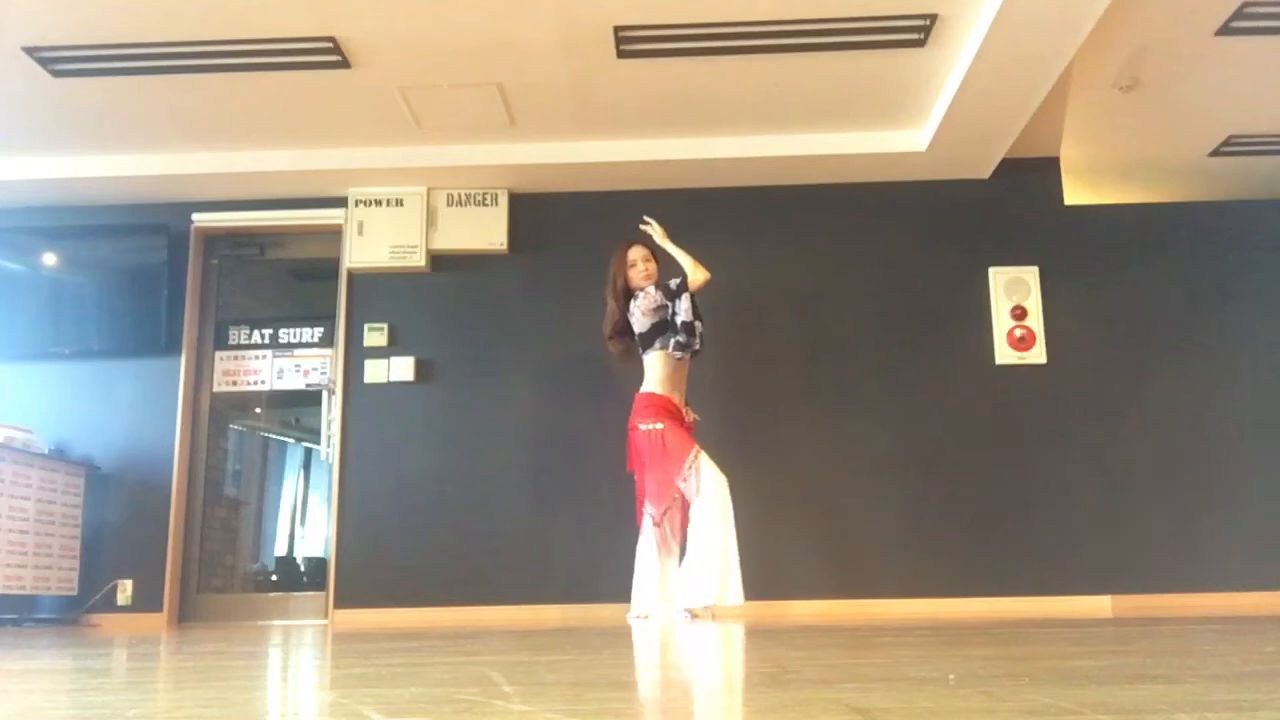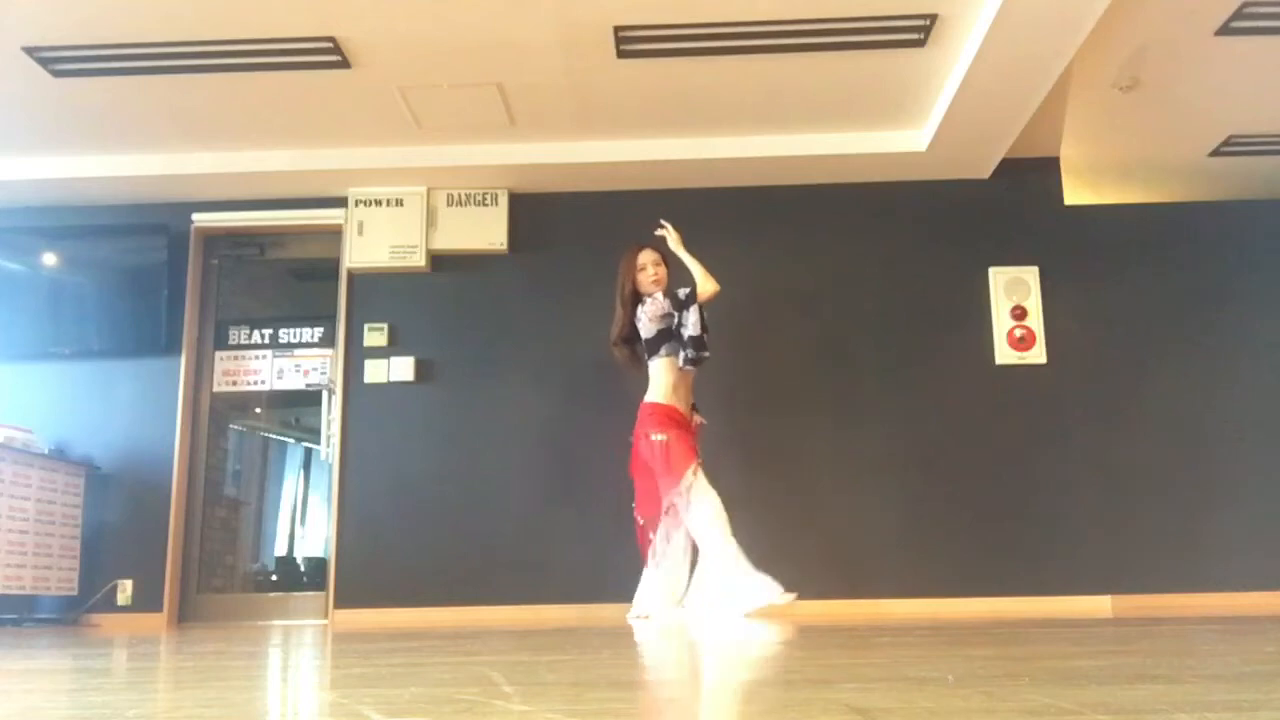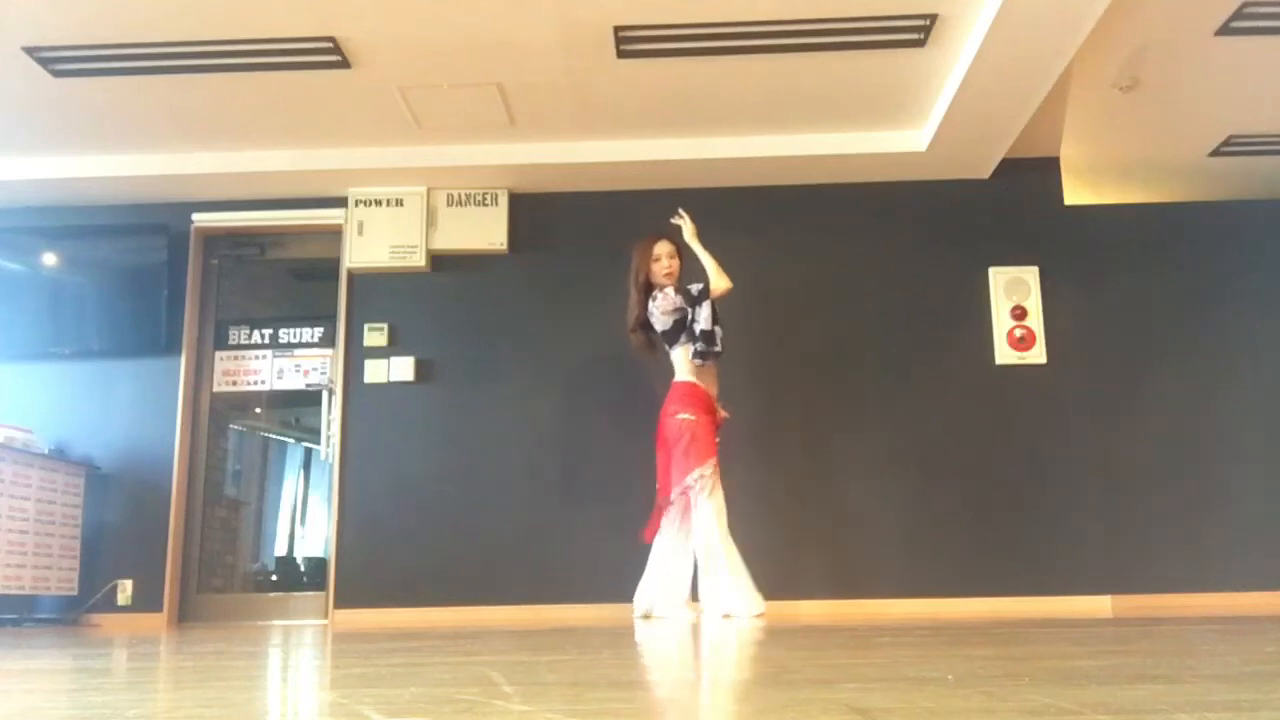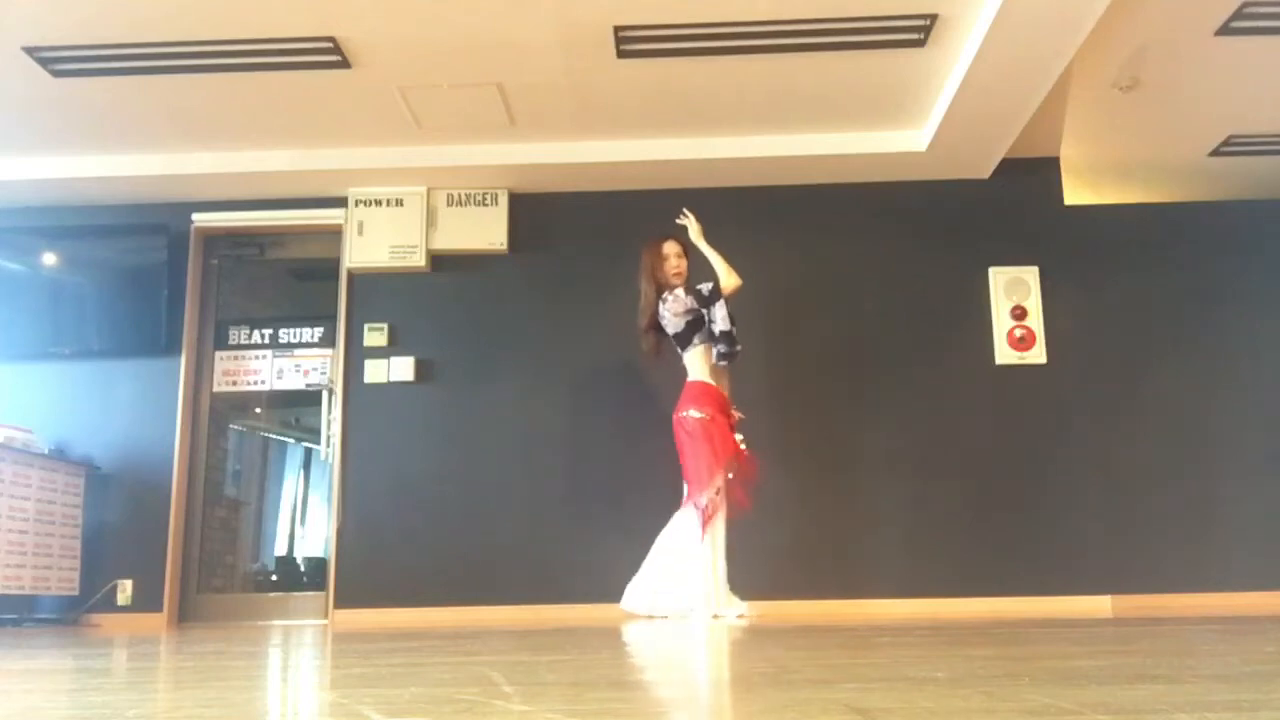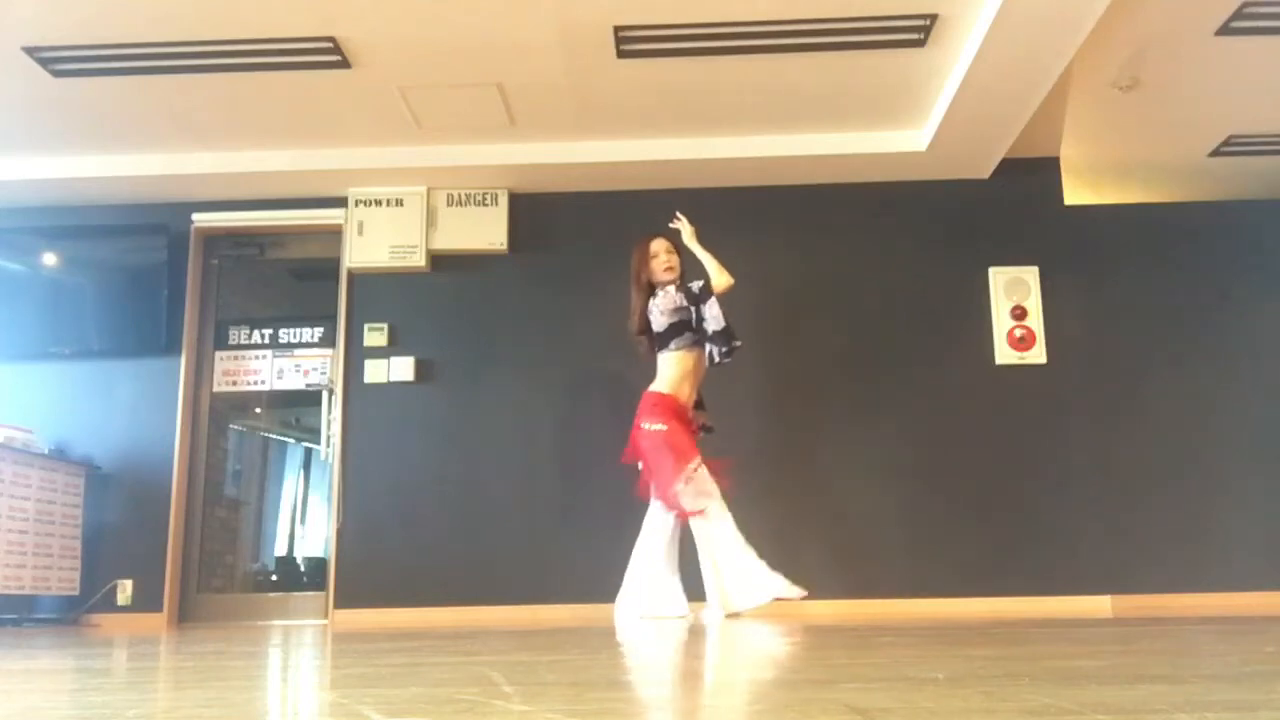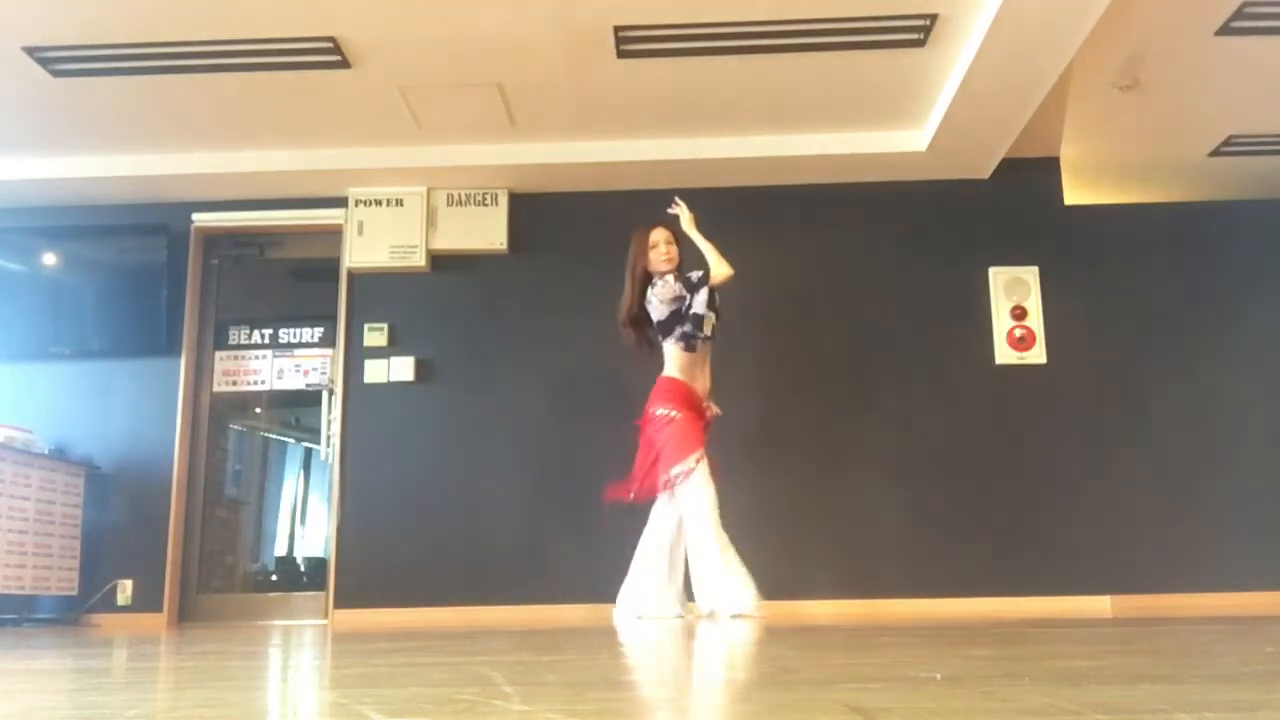
dt=0.3s
person 1, frame 1
left shoulder: (657, 306)
right shoulder: (643, 302)
right elbow: (701, 276)
right wrist: (667, 241)
left hip: (667, 416)
right hip: (655, 415)
left knee: (666, 510)
right knee: (710, 485)
left ankle: (656, 601)
right ankle: (697, 590)
person 1, frame 2
left shoulder: (667, 312)
right shoulder: (649, 309)
right elbow: (709, 288)
right wrist: (680, 249)
left hip: (673, 422)
right hip: (661, 422)
left knee: (678, 516)
right knee: (703, 509)
left ankle: (655, 602)
right ankle: (741, 591)
person 1, frame 3
left shoulder: (677, 302)
right shoulder: (664, 301)
right elbow: (723, 285)
right wrist: (695, 240)
left hip: (696, 407)
right hip: (688, 406)
left knee: (688, 505)
right knee: (702, 500)
left ankle: (662, 599)
right ankle: (724, 597)
person 1, frame 4
left shoulder: (685, 303)
right shoulder: (673, 302)
right elbow: (732, 282)
right wrist: (702, 241)
left hip: (708, 408)
right hip: (702, 405)
left knee: (699, 505)
right knee: (710, 502)
left ankle: (656, 594)
right ankle: (707, 598)
person 1, frame 5
left shoulder: (678, 302)
right shoulder: (664, 299)
right elbow: (723, 281)
right wrist: (694, 242)
left hip: (673, 418)
right hip: (661, 415)
left knee: (668, 509)
right knee: (705, 503)
left ankle: (644, 601)
right ankle: (747, 586)
person 1, frame 6
left shoulder: (676, 290)
right shoulder: (661, 289)
right elbow: (722, 272)
right wrist: (692, 230)
left hip: (688, 407)
right hip: (672, 404)
left knee: (674, 505)
right knee: (698, 502)
left ankle: (650, 598)
right ankle: (723, 596)
